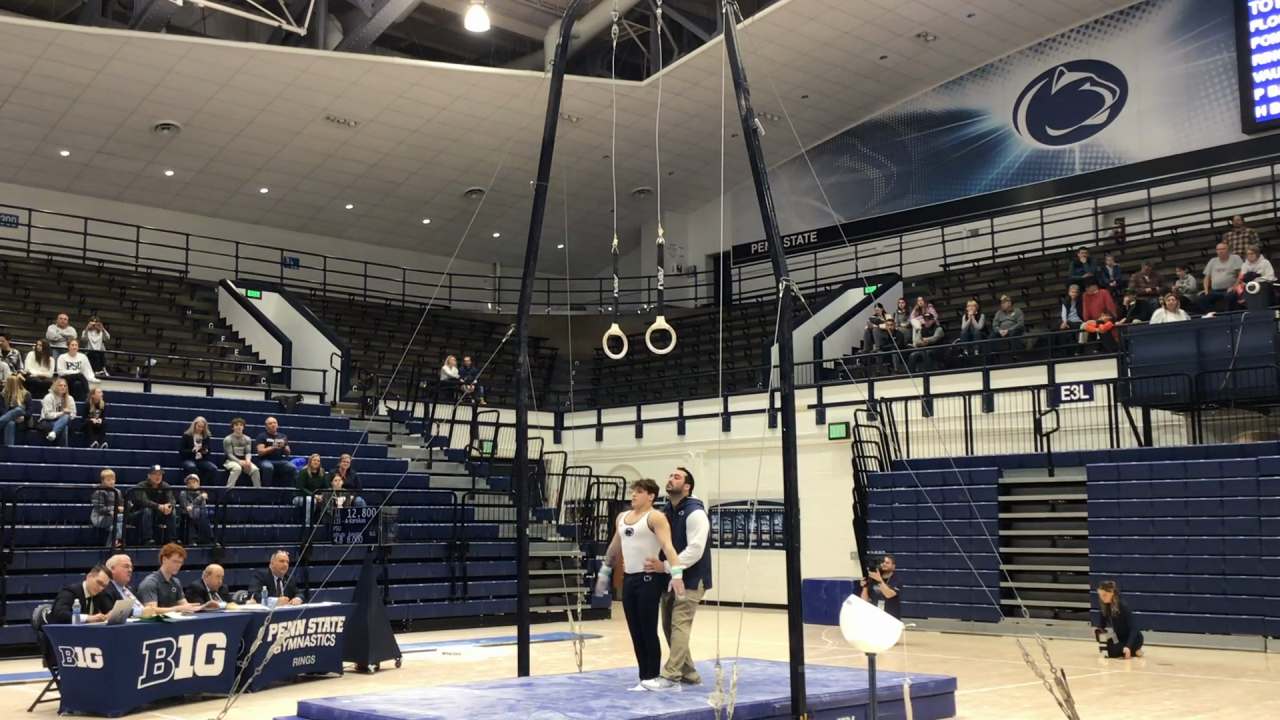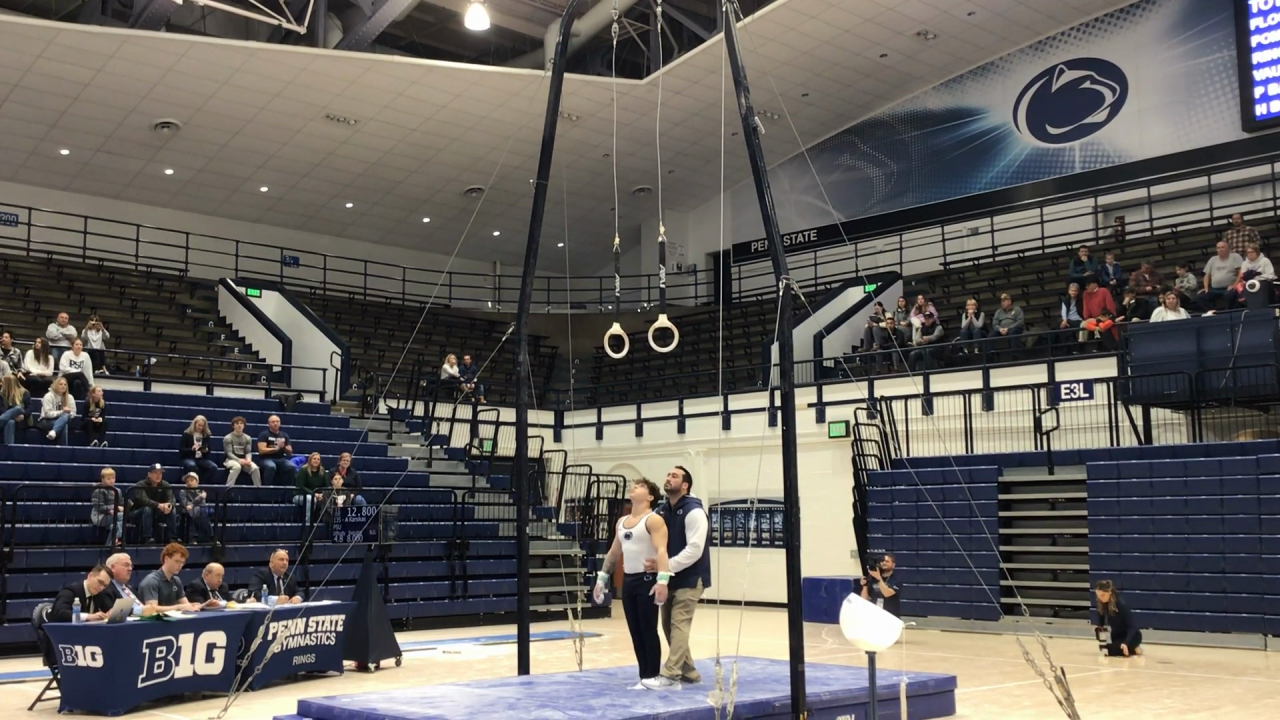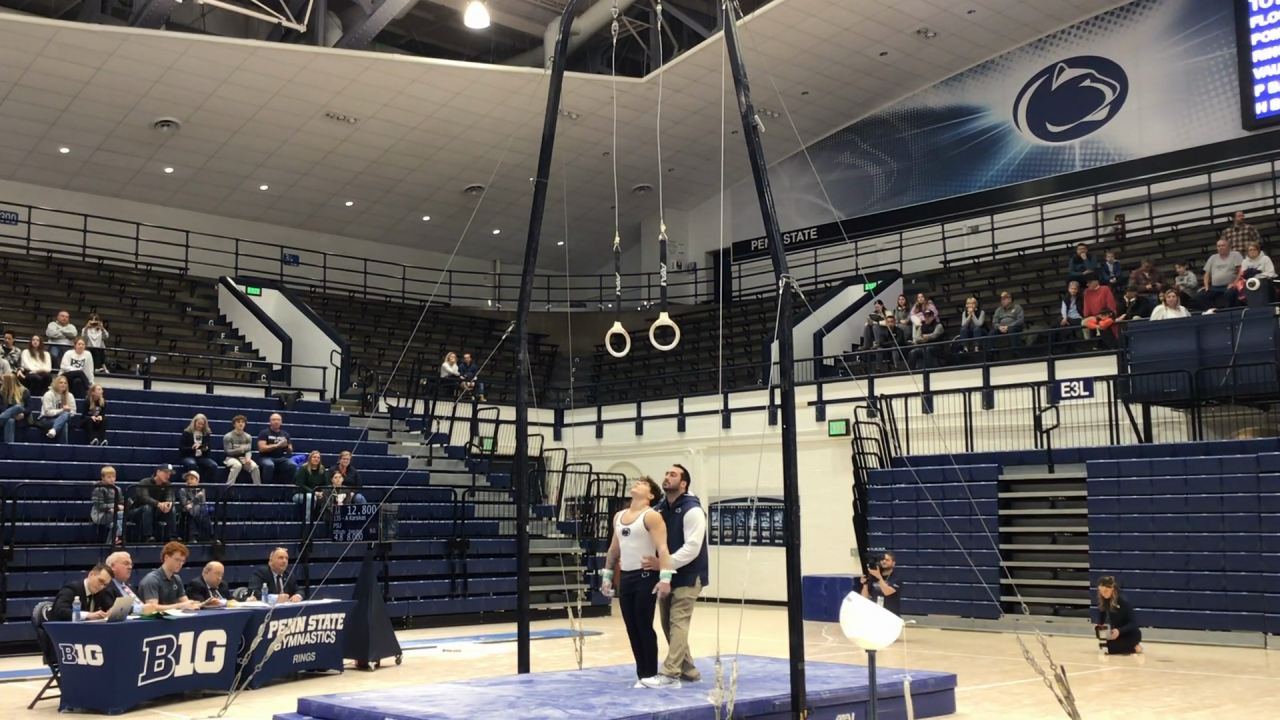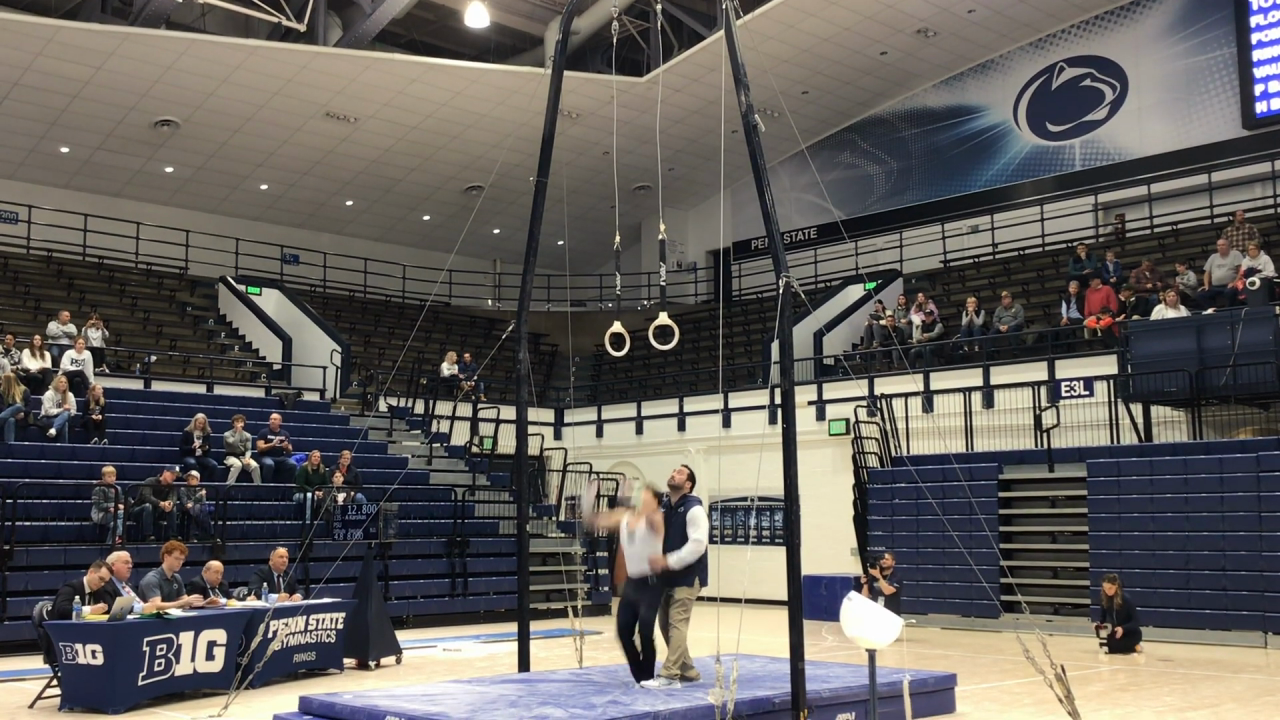
dt=0.5s
person 1, frame 1
left shoulder: (695, 513)
right shoulder: (664, 513)
left elbow: (695, 551)
left wrist: (665, 566)
right wrist: (646, 562)
left hip: (690, 580)
left knee: (679, 626)
right knee: (670, 627)
left ankle: (671, 676)
right ankle: (688, 674)
person 1, frame 2
left shoulder: (694, 512)
right shoulder: (661, 511)
left elbow: (695, 550)
left wrist: (666, 565)
right wrist: (644, 560)
left hip: (689, 579)
right hip: (668, 579)
left knee: (679, 625)
right knee: (670, 626)
left ankle: (670, 676)
right ankle: (688, 672)
person 1, frame 3
left shoulder: (692, 510)
right shoulder: (659, 509)
left elbow: (692, 548)
left wrist: (663, 563)
right wrist: (645, 559)
left hip: (687, 577)
left knee: (678, 624)
right knee: (669, 626)
left ankle: (670, 674)
right ankle: (688, 670)
person 1, frame 4
left shoulder: (695, 509)
right shoulder: (662, 508)
left elbow: (698, 545)
left wrist: (669, 561)
right wrist: (653, 557)
left hip: (688, 578)
right hip: (667, 577)
left knee: (677, 624)
right knee: (666, 626)
left ankle: (670, 675)
right ankle: (687, 671)
person 2, frame 1
left shoulder: (655, 517)
right shoulder: (622, 517)
left elbow: (667, 545)
right elbow: (614, 546)
left wrist: (676, 574)
right wrist: (604, 572)
left hip: (648, 579)
right hip: (629, 579)
left knee: (648, 631)
right knee: (635, 633)
left ankle: (653, 678)
right ankle: (644, 678)
person 2, frame 2
left shoulder: (654, 520)
right shoulder: (622, 522)
left elbow: (661, 551)
right elbow: (613, 552)
left wrist: (662, 581)
right wrist: (602, 579)
left hip: (647, 580)
right hip: (628, 580)
left knee: (648, 631)
right knee: (635, 632)
left ankle: (652, 677)
right ankle: (644, 677)
person 2, frame 3
left shoulder: (651, 516)
right shoulder: (619, 516)
left elbow: (662, 548)
right elbow: (614, 549)
left wrist: (665, 578)
right wrist: (607, 575)
left hip: (645, 577)
right hip: (625, 577)
left knee: (644, 628)
right knee: (632, 630)
left ankle: (651, 676)
right ankle: (643, 675)
person 2, frame 4
left shoulder: (654, 521)
right shoulder: (623, 519)
left elbow: (651, 516)
right elbow: (596, 524)
left wrist: (642, 499)
right wrist: (588, 506)
left hip: (650, 584)
right hip: (631, 584)
left knee: (645, 631)
right knee: (623, 633)
left ankle: (648, 678)
right ankle: (639, 677)
